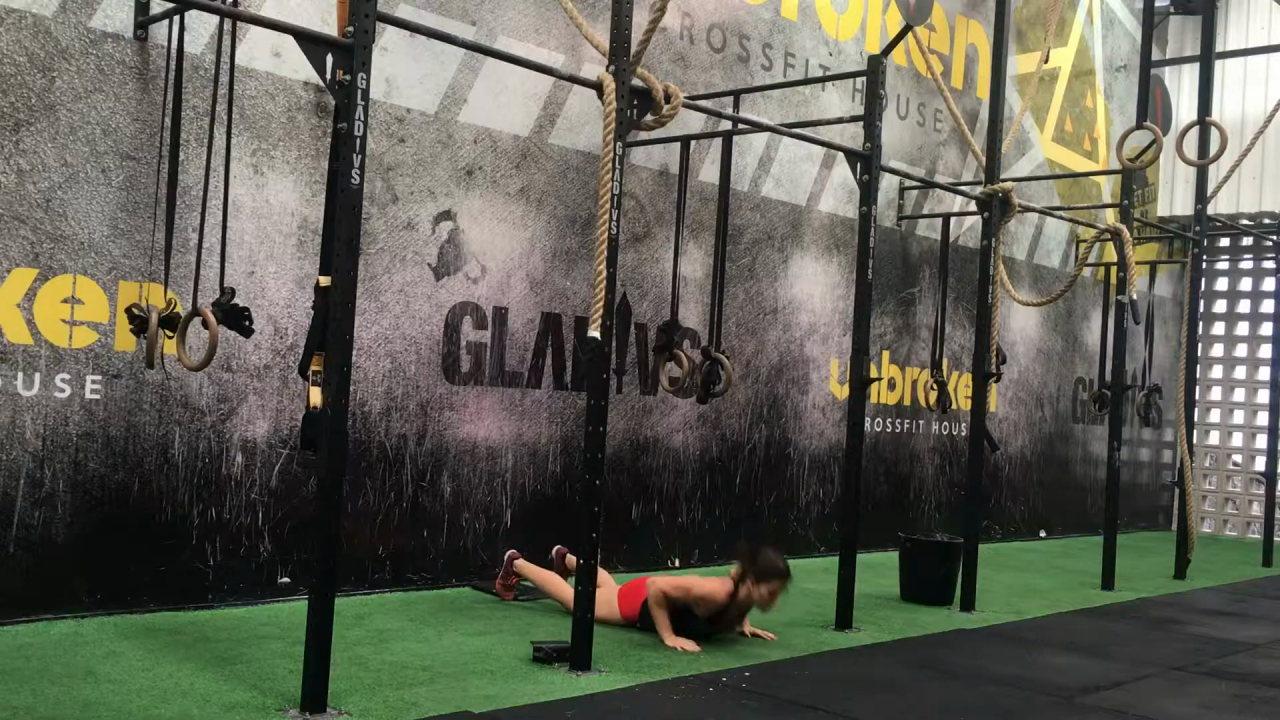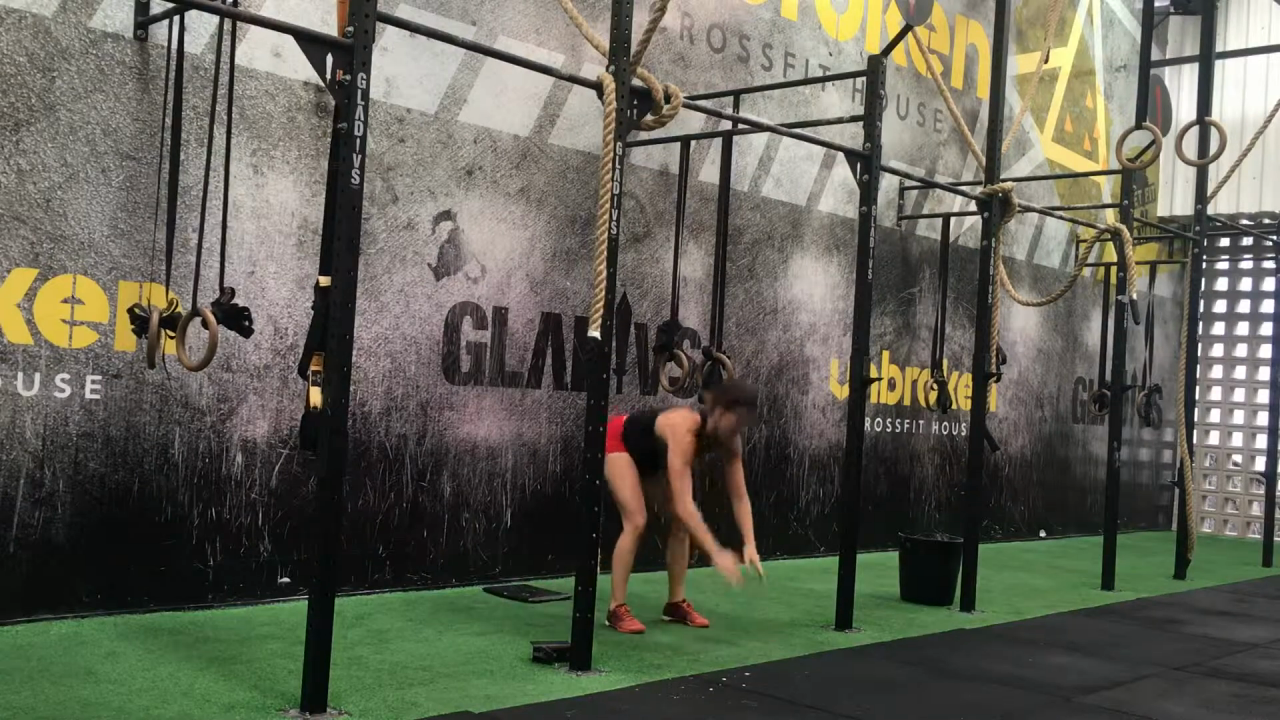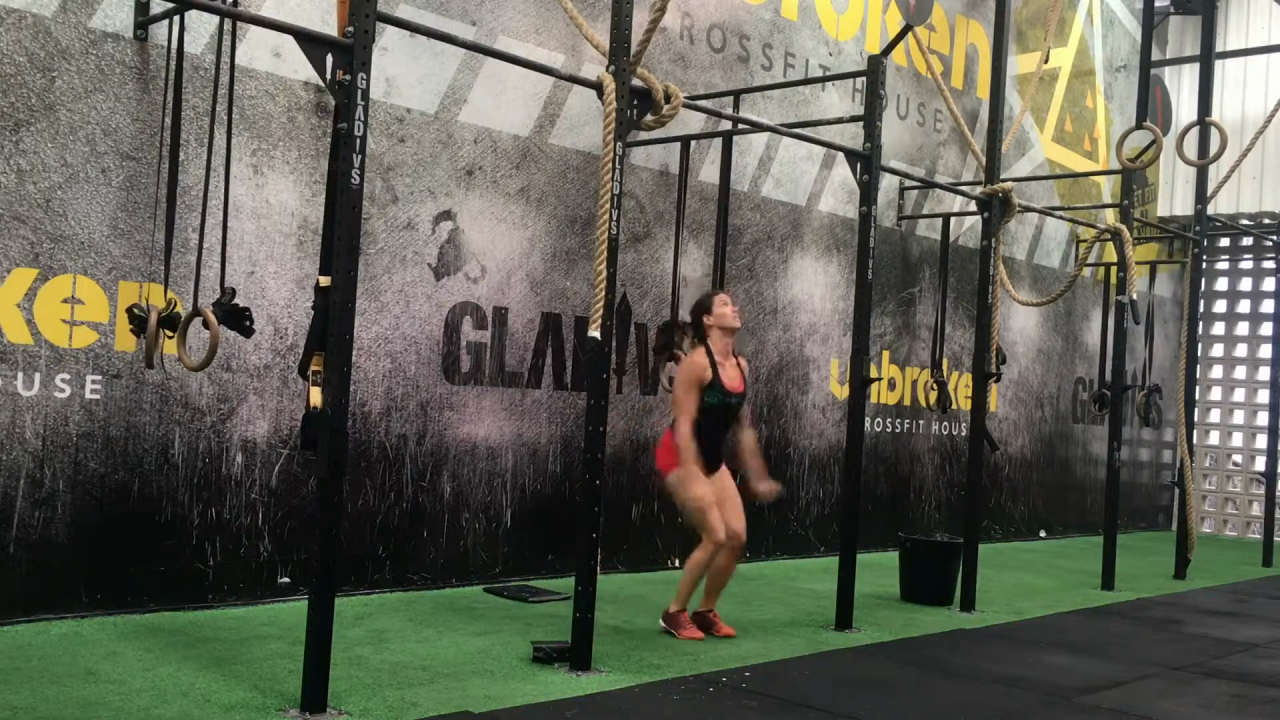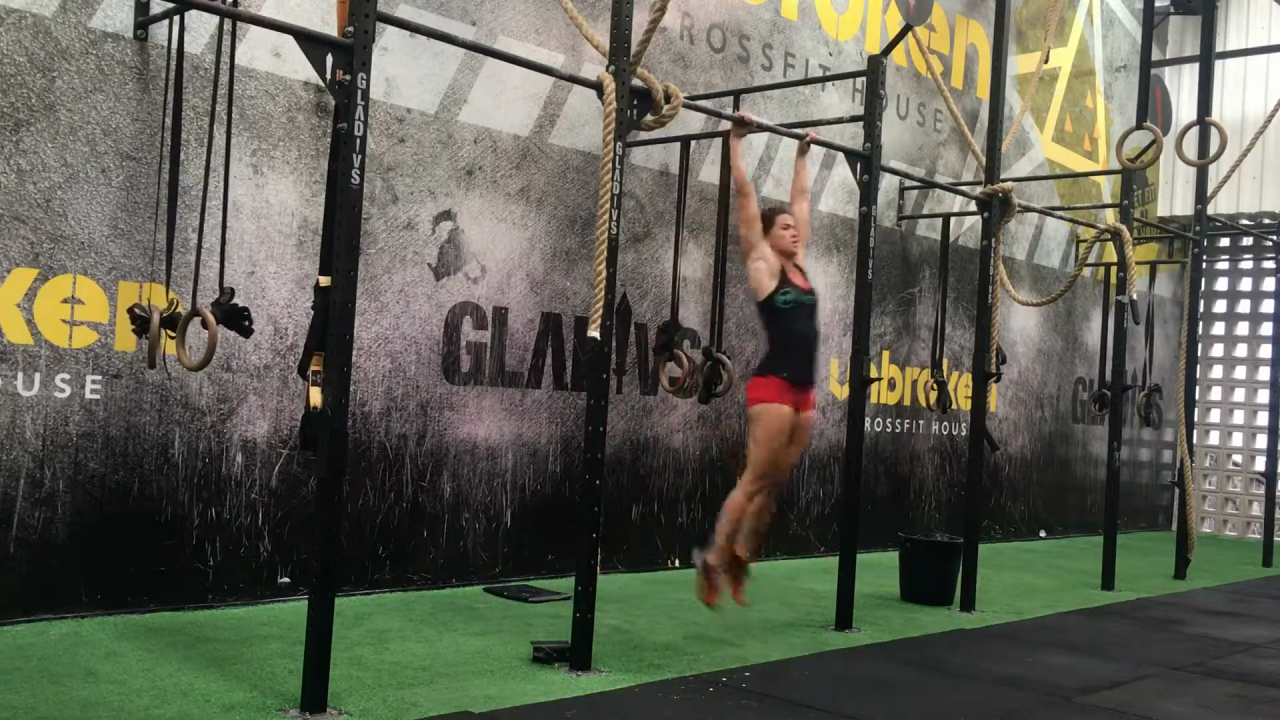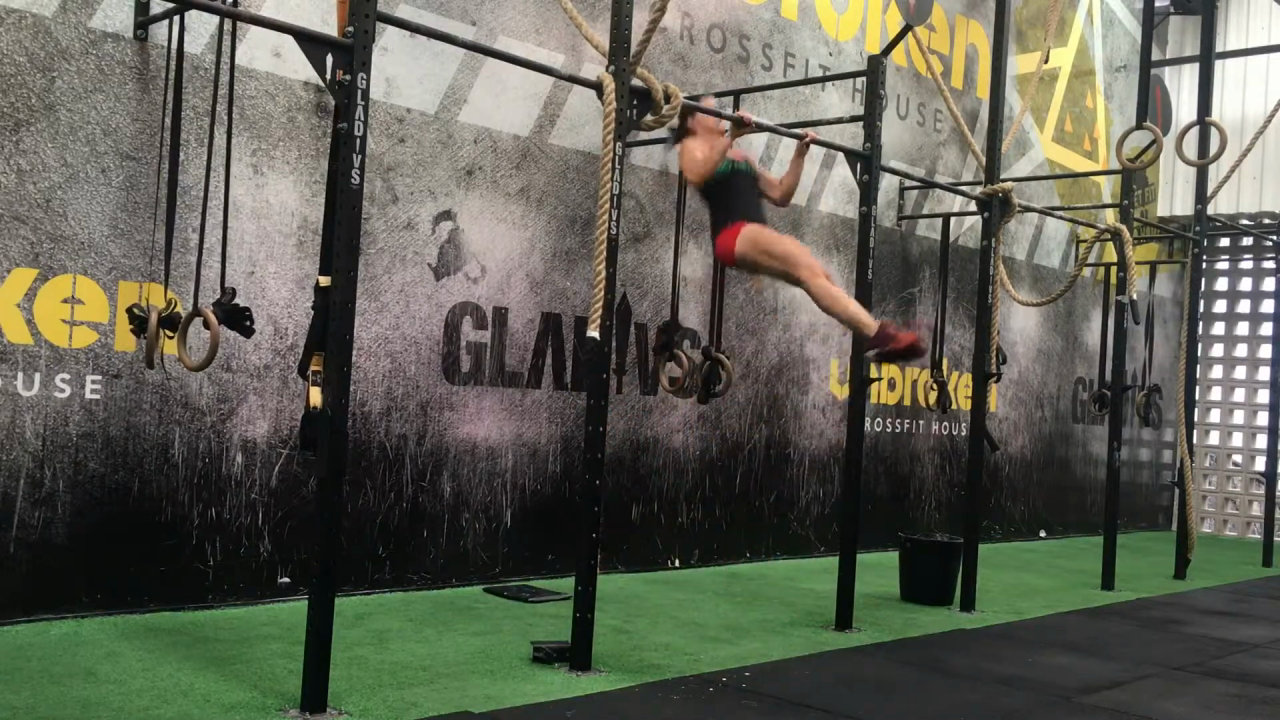
dt=1s
person 1, frame 1
left shoulder: (746, 589)
right shoulder: (716, 595)
left elbow: (737, 572)
right elbow: (654, 585)
left wrist: (744, 623)
right wrist: (668, 636)
left hip: (664, 598)
right hip: (639, 605)
left knee: (611, 587)
right knee: (573, 599)
left ankle: (565, 558)
right ankle: (516, 563)
person 1, frame 2
left shoulder: (729, 439)
right shoulder: (684, 429)
left elbow: (739, 496)
right elbow: (683, 503)
left wrist: (749, 545)
right wrist: (716, 553)
left hip: (652, 456)
right hip: (620, 443)
left knee: (681, 521)
right knee: (636, 521)
left ankle: (676, 603)
right ankle: (617, 609)
person 1, frame 3
left shoulder: (739, 365)
right shoulder: (697, 361)
left elbow: (743, 427)
right elbow: (683, 424)
left wrist: (758, 475)
right wrist: (692, 477)
left hip: (711, 461)
right hip: (681, 455)
left knee: (737, 536)
right knee: (717, 537)
left ankle: (705, 611)
right ankle: (675, 612)
person 1, frame 4
left shoulder: (797, 265)
right shoulder: (761, 262)
left elbow: (801, 200)
right elbow: (745, 198)
left wrist: (802, 155)
right wrist: (736, 140)
left hip: (802, 391)
right hip: (774, 386)
left knee: (773, 484)
right knee: (755, 481)
left ankle: (736, 557)
right ankle: (714, 559)
person 1, frame 5
left shoulder: (738, 155)
right shoulder: (694, 144)
left elbow: (781, 194)
right elbow: (698, 174)
left wrist: (799, 154)
right wrist: (732, 135)
left hip: (757, 231)
right hip: (736, 235)
left knee: (819, 275)
right knee: (812, 271)
left ankle: (880, 334)
right ankle: (877, 333)
